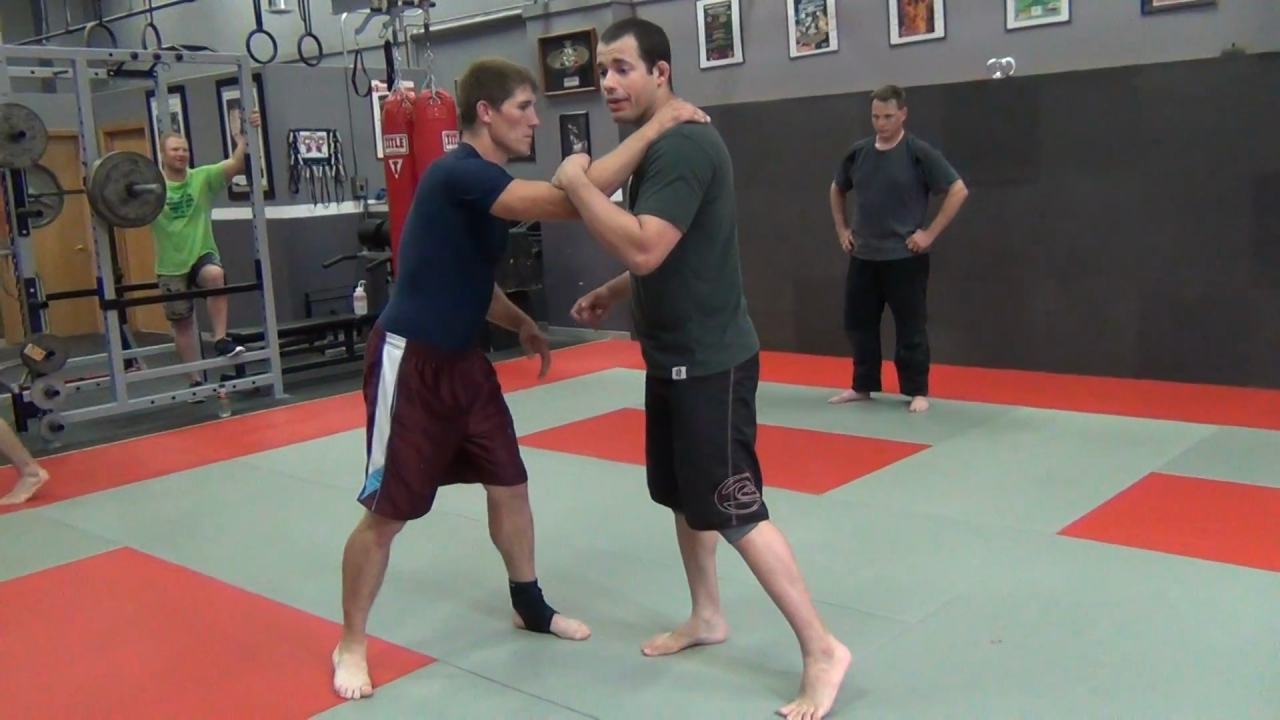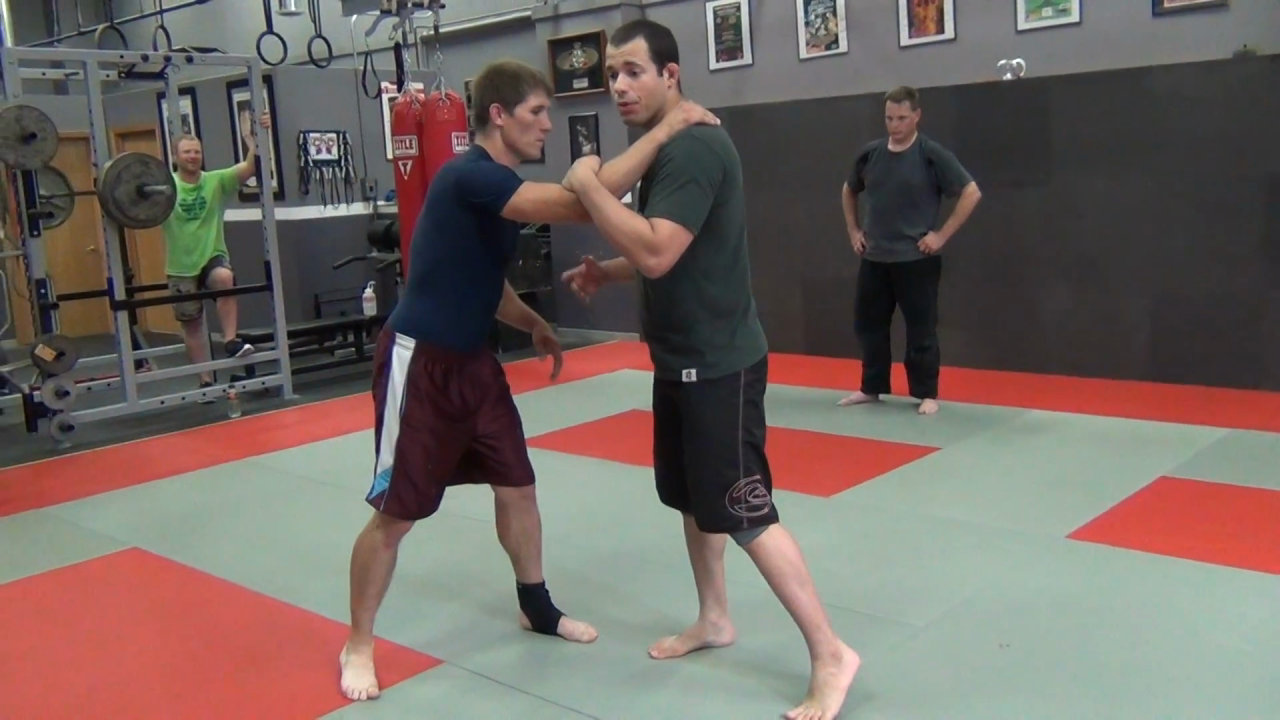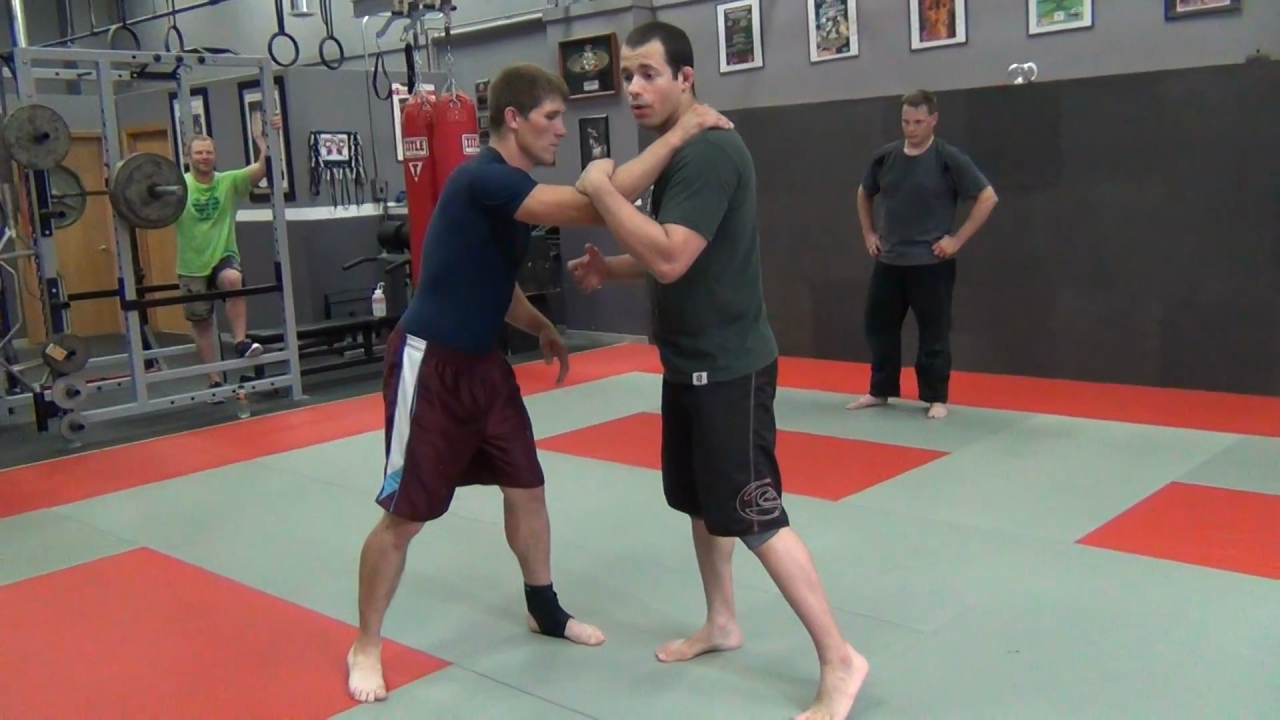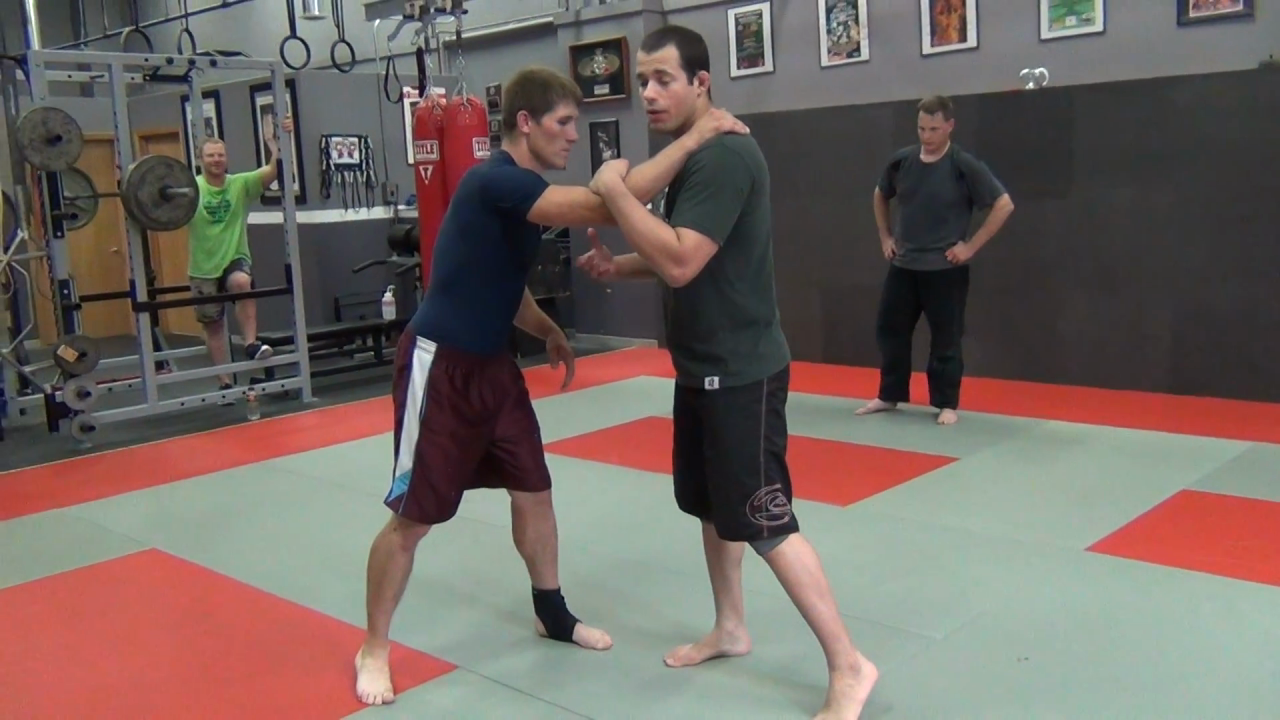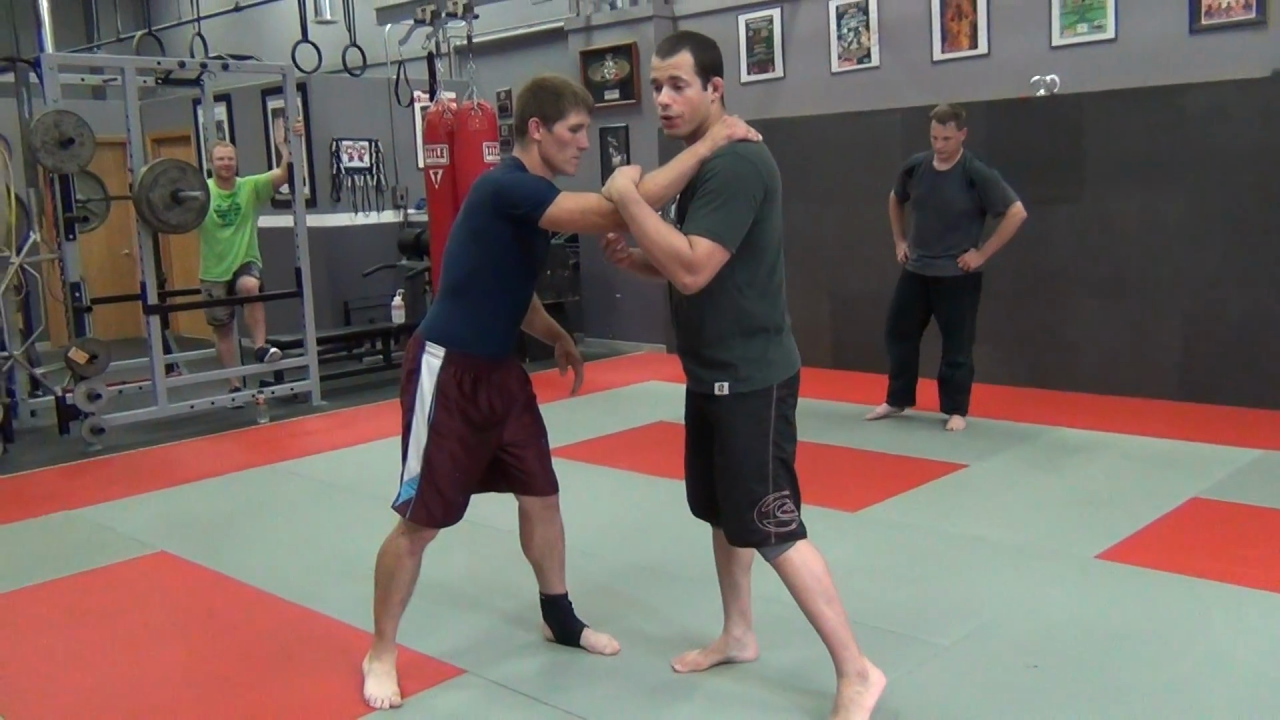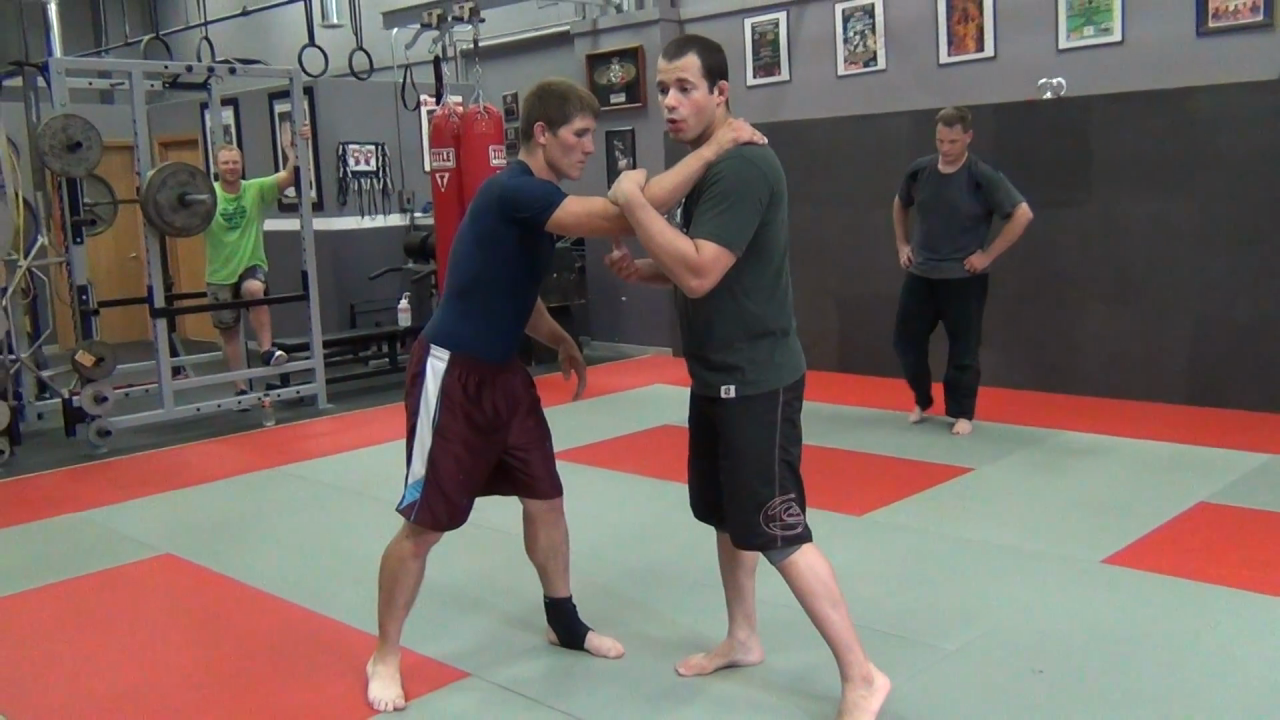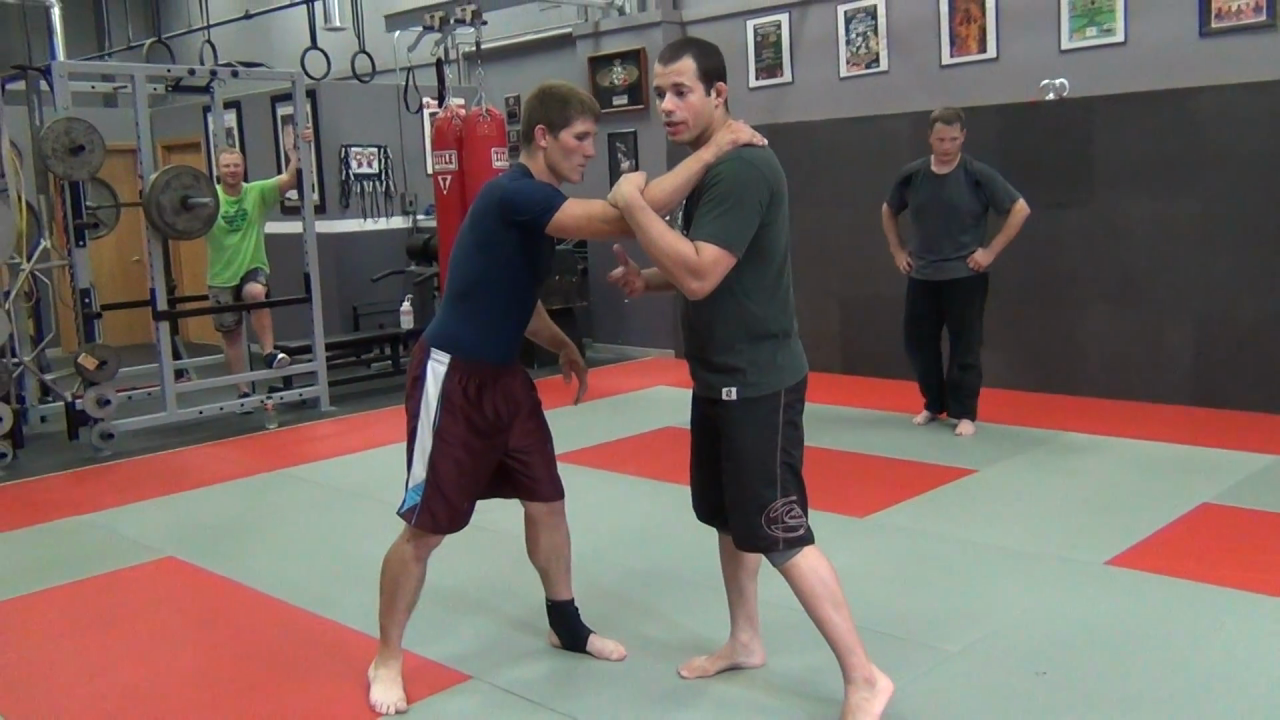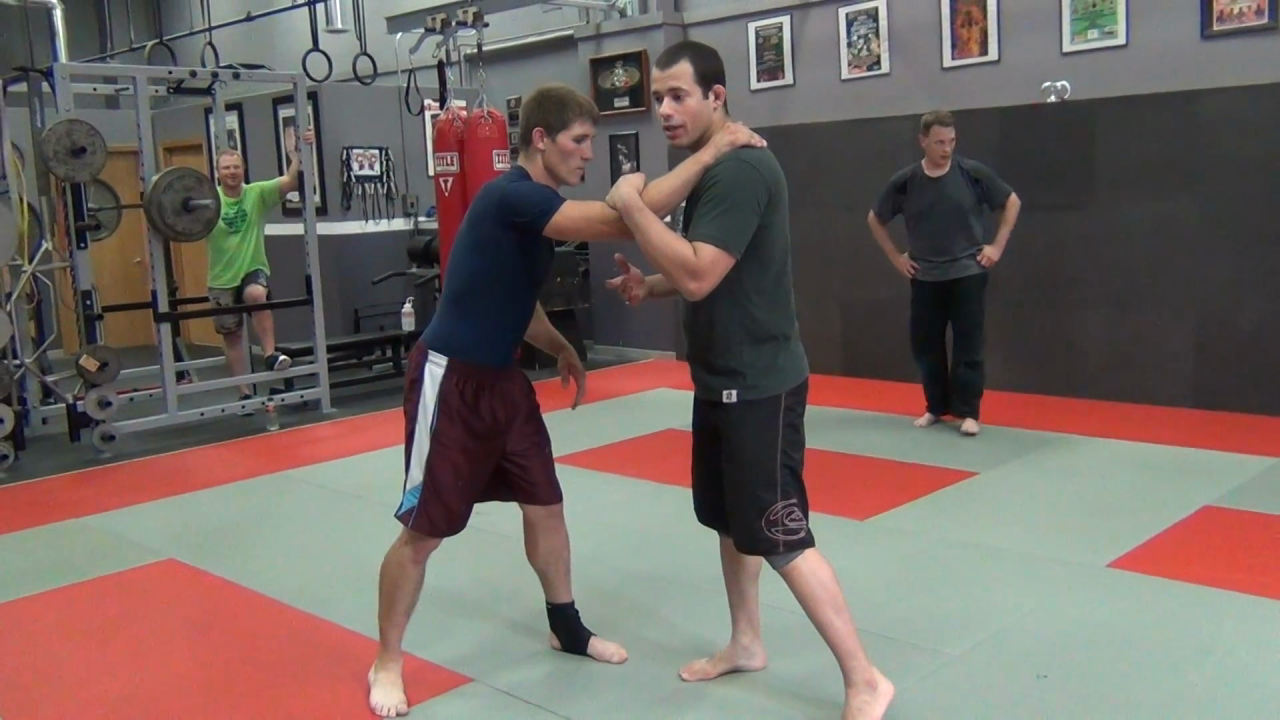
dt=0.2s
person 1, frame 1
left shoulder: (683, 147)
right shoulder: (664, 144)
left elbow: (643, 249)
left wrist: (577, 181)
right wrist: (612, 292)
left hip: (710, 360)
right hip: (676, 354)
left knee: (733, 509)
right knee: (683, 494)
left ankle: (822, 650)
right ankle: (707, 616)
person 1, frame 2
left shoulder: (694, 148)
right shoulder: (669, 147)
left elbow: (657, 253)
left wrist: (587, 183)
right wrist: (605, 273)
left hip: (718, 362)
right hip: (683, 357)
left knee: (744, 512)
right knee: (691, 496)
left ankle: (831, 655)
right ankle: (714, 619)
person 1, frame 3
left shoulder: (709, 152)
right shoulder: (681, 151)
left elbow: (671, 258)
left wrist: (601, 187)
right wrist: (609, 269)
left hip: (729, 367)
right hip: (692, 361)
left knee: (754, 517)
right knee: (700, 500)
left ankle: (840, 660)
right ankle: (721, 623)
person 1, frame 4
left shoulder: (724, 156)
right shoulder: (695, 154)
left elbow: (682, 262)
left wrist: (615, 189)
right wrist: (620, 265)
left hip: (741, 371)
right hip: (704, 366)
left knee: (763, 522)
right knee: (711, 505)
right ankle: (730, 629)
person 1, frame 5
left shoulder: (737, 164)
right shoulder: (706, 161)
left elbow: (694, 270)
left wrist: (628, 196)
right wrist: (635, 256)
left hip: (750, 376)
right hip: (714, 371)
left knee: (772, 527)
right knee: (720, 510)
right ankle: (737, 634)
person 1, frame 6
left shoulder: (743, 167)
right shoulder: (709, 164)
left elbow: (700, 274)
left wrist: (633, 200)
right wrist: (642, 268)
left hip: (756, 380)
right hip: (718, 374)
left knee: (777, 531)
right knee: (725, 513)
right ankle: (742, 638)
person 1, frame 7
left shoulder: (742, 168)
right shoulder: (711, 166)
left elbow: (700, 276)
left wrist: (632, 202)
right wrist: (646, 278)
left hip: (757, 381)
right hip: (721, 376)
left knee: (778, 532)
right knee: (728, 515)
right ankle: (745, 640)
person 1, frame 8
left shoulder: (741, 170)
right shoulder: (713, 168)
left elbow: (699, 276)
left wrist: (631, 203)
right wrist: (648, 285)
left hip: (759, 384)
right hip: (723, 378)
left knee: (778, 534)
right knee: (729, 518)
right ankle: (746, 643)
person 2, frame 1
left shoulder: (489, 183)
right shoulder: (457, 175)
right elbow: (572, 201)
left wrist: (518, 321)
right wrist: (655, 127)
left hip: (463, 358)
right hip: (410, 362)
left knee: (509, 484)
right knee: (386, 513)
left ankle: (529, 604)
right ankle: (351, 645)
person 2, frame 2
left shoulder: (502, 186)
right shoulder: (469, 178)
right elbow: (583, 204)
left wrist: (533, 323)
right wrist: (665, 129)
left hip: (472, 359)
right hip: (420, 363)
left knee: (517, 485)
right knee: (395, 513)
left ankle: (536, 606)
right ankle: (358, 646)
person 2, frame 3
left shoulder: (514, 188)
right shoulder: (483, 180)
right elbow: (596, 206)
left wrist: (540, 327)
right wrist: (679, 134)
left hip: (483, 361)
right hip: (431, 364)
left knee: (526, 487)
right knee: (404, 514)
left ankle: (544, 609)
right ankle: (366, 647)
person 2, frame 4
left shoulder: (525, 191)
right shoulder: (495, 183)
right elbow: (608, 205)
left wrist: (547, 330)
right wrist: (694, 137)
left hip: (492, 363)
right hip: (439, 367)
left knee: (533, 490)
right knee: (412, 517)
left ankle: (552, 613)
right ankle: (373, 650)
person 2, frame 5
left shoulder: (535, 196)
right shoulder: (507, 189)
right elbow: (620, 211)
left wrist: (556, 336)
right wrist: (708, 144)
left hip: (499, 367)
right hip: (447, 370)
left knee: (540, 495)
right knee: (419, 521)
left ankle: (559, 618)
right ankle: (380, 654)
person 2, frame 6
left shoulder: (540, 199)
right shoulder: (513, 193)
right elbow: (624, 215)
left wrist: (559, 340)
right wrist: (713, 148)
left hip: (503, 371)
right hip: (452, 373)
left knee: (544, 498)
right knee: (424, 524)
left ankle: (563, 621)
right ankle: (384, 656)
person 2, frame 7
left shoulder: (540, 202)
right shoulder: (513, 196)
right elbow: (624, 218)
left wrist: (560, 344)
right wrist: (712, 150)
left hip: (504, 374)
right hip: (452, 377)
left knee: (545, 501)
right knee: (424, 527)
left ankle: (565, 624)
right ankle: (386, 660)
person 2, frame 8
left shoulder: (539, 206)
right shoulder: (510, 198)
right elbow: (624, 219)
left wrist: (559, 347)
right wrist: (710, 151)
left hip: (502, 377)
right hip: (450, 380)
left knee: (544, 504)
right knee: (423, 531)
left ankle: (566, 627)
right ankle: (386, 663)
person 3, frame 1
left shoulder: (919, 153)
right shoulder: (857, 153)
left elbow: (958, 191)
right elbow: (837, 190)
left wrist: (930, 232)
right wrist: (842, 229)
left hip: (905, 257)
right hip: (863, 256)
left knee: (910, 325)
right knee: (858, 322)
left ankle: (917, 391)
right ankle: (862, 385)
person 3, frame 2
left shoulder: (932, 155)
right shoulder: (870, 154)
left elbow: (971, 193)
right elbow: (849, 190)
left wrist: (942, 235)
right wrist: (854, 230)
left hip: (917, 258)
right hip: (874, 258)
left knee: (921, 328)
right knee: (868, 324)
left ankle: (927, 394)
right ankle: (871, 388)
person 3, frame 3
left shoulder: (949, 159)
right shoulder: (886, 157)
left elbow: (988, 197)
right elbow: (864, 193)
left wrist: (957, 239)
right wrist: (868, 233)
left hip: (931, 262)
right hip: (888, 260)
left knee: (933, 332)
right knee: (879, 326)
left ankle: (936, 398)
right ankle: (880, 390)
person 3, frame 4
left shoulder: (965, 166)
right shoulder: (902, 161)
left elbow: (1004, 204)
right elbow: (880, 195)
left wrist: (971, 245)
right wrist: (885, 236)
left hip: (945, 268)
right hip: (903, 265)
left knee: (946, 337)
right knee: (890, 329)
left ankle: (947, 404)
right ankle: (889, 395)
person 3, frame 5
left shoulder: (978, 174)
right shoulder: (915, 167)
left elbow: (1017, 212)
right elbow: (895, 199)
left wrist: (982, 253)
right wrist: (899, 240)
left hip: (957, 274)
right hip: (915, 269)
left knee: (957, 343)
right knee: (898, 333)
left ankle: (956, 410)
right ankle: (897, 400)
person 3, frame 6
left shoulder: (983, 177)
right shoulder: (919, 170)
left elbow: (1023, 214)
right elbow: (900, 204)
left wrist: (988, 254)
right wrist: (902, 244)
left hip: (963, 277)
right hip: (920, 273)
left knee: (963, 347)
right knee: (907, 338)
left ankle: (962, 413)
right ankle: (921, 402)
person 3, frame 7
left shoulder: (978, 175)
right shoulder: (911, 175)
left elbow: (1020, 209)
right elbow: (889, 211)
left wrist: (990, 251)
right wrist: (897, 251)
left hip: (965, 276)
right hip: (921, 276)
left knee: (965, 347)
right knee: (919, 343)
left ankle: (964, 414)
right ankle: (934, 405)
person 3, frame 8
left shoulder: (974, 173)
right shoulder: (904, 181)
left elbow: (1012, 202)
right elbow: (875, 219)
left wrist: (998, 245)
right wrist: (896, 257)
left hip: (968, 273)
right hip: (925, 277)
left knee: (969, 344)
right knee: (925, 345)
left ankle: (968, 413)
right ankle: (936, 407)
person 4, frame 1
left shoulder: (203, 177)
left elbow: (237, 164)
left wrist: (245, 135)
left hip: (202, 255)
right hip: (171, 266)
left knee: (215, 275)
right knee: (182, 324)
left ankle: (221, 339)
right ankle: (196, 380)
person 4, frame 2
left shoulder: (217, 181)
left elbow: (250, 167)
left wrist: (256, 137)
left hip: (212, 256)
right hip: (181, 267)
left knee: (225, 278)
right knee: (191, 324)
left ankle: (231, 340)
right ankle: (206, 381)
person 4, frame 3
left shoulder: (230, 181)
left elbow: (262, 168)
left wrist: (267, 139)
left hip: (223, 256)
right hip: (192, 266)
left knee: (233, 280)
right knee: (202, 324)
left ankle: (241, 341)
right ankle: (215, 381)
person 4, frame 4
left shoulder: (241, 184)
left elbow: (274, 171)
left wrist: (279, 142)
left hip: (235, 258)
right hip: (203, 268)
left knee: (241, 282)
right knee: (213, 326)
left ankle: (251, 343)
right ankle: (225, 383)
person 4, frame 5
left shoulder: (252, 187)
left elbow: (284, 174)
left wrist: (288, 146)
left hip: (245, 262)
right hip: (214, 272)
left knee: (249, 287)
right knee: (223, 329)
left ankle: (260, 346)
right ankle: (235, 386)
person 4, frame 6
left shoulder: (256, 190)
left elbow: (290, 177)
left wrist: (295, 149)
left hip: (251, 265)
right hip: (220, 274)
left knee: (254, 291)
right knee: (229, 332)
left ankle: (267, 349)
right ankle: (241, 389)
person 4, frame 7
left shoulder: (258, 192)
left elbow: (291, 180)
left wrist: (297, 152)
left hip: (253, 267)
right hip: (221, 277)
left knee: (255, 294)
right knee: (231, 335)
left ankle: (269, 352)
right ankle: (244, 391)
person 4, frame 8
left shoulder: (257, 193)
left elbow: (291, 181)
left wrist: (297, 154)
left hip: (253, 269)
right hip: (222, 279)
left knee: (256, 296)
right knee: (231, 336)
left ankle: (270, 354)
right ankle: (245, 393)
